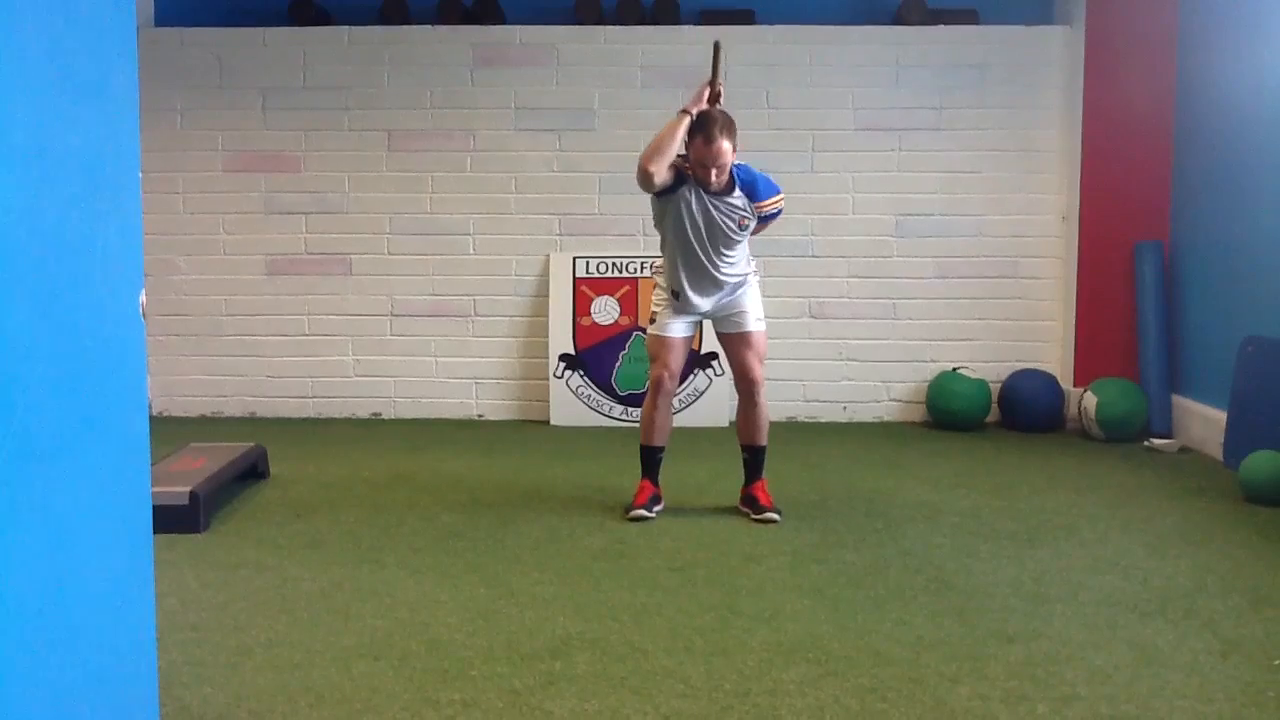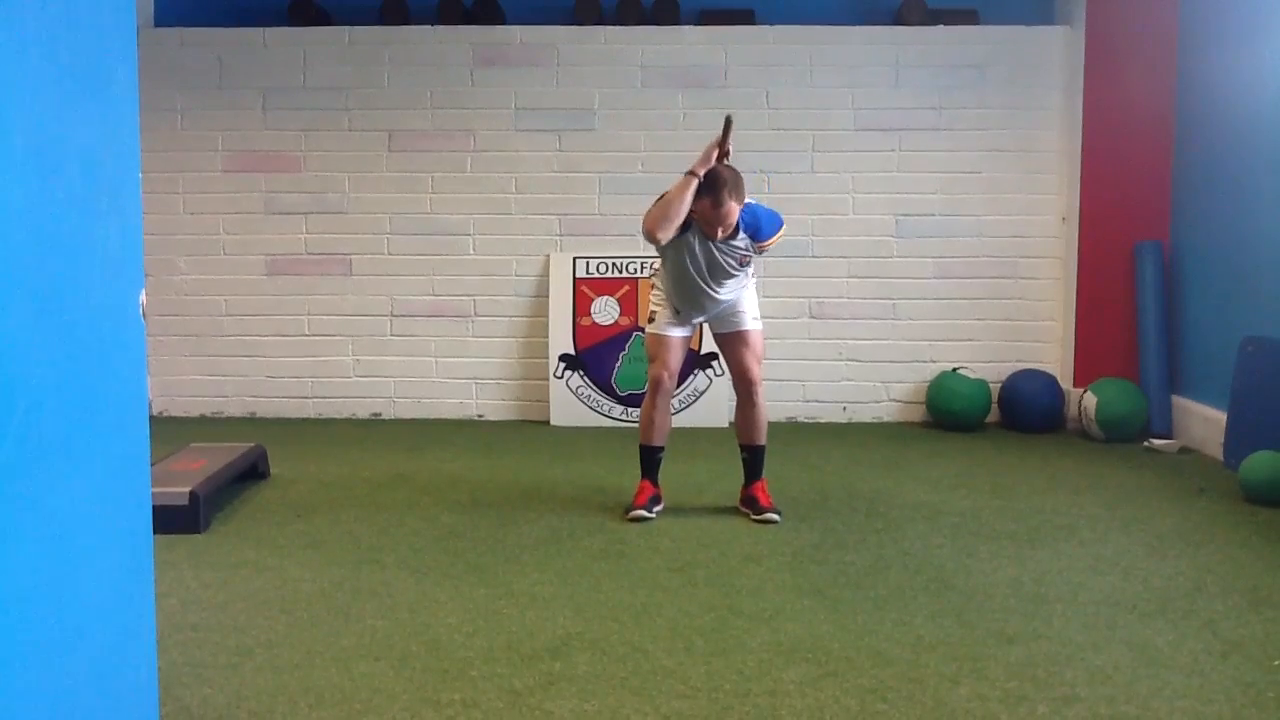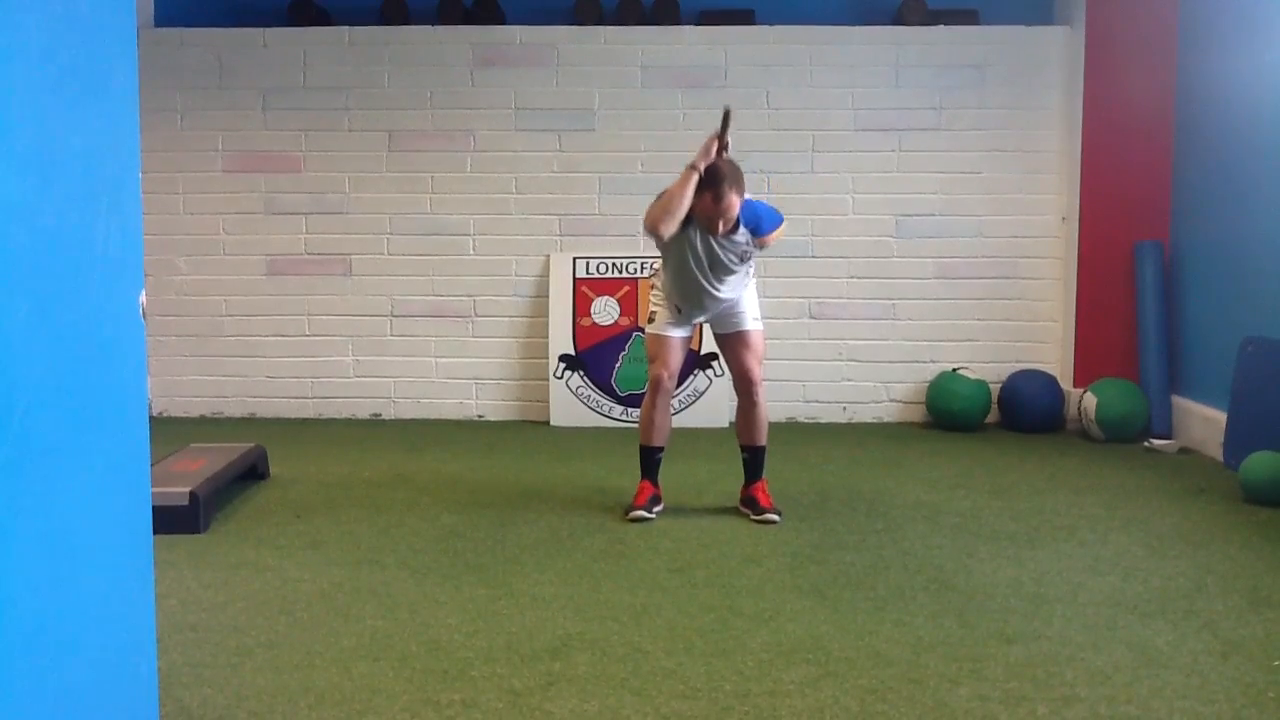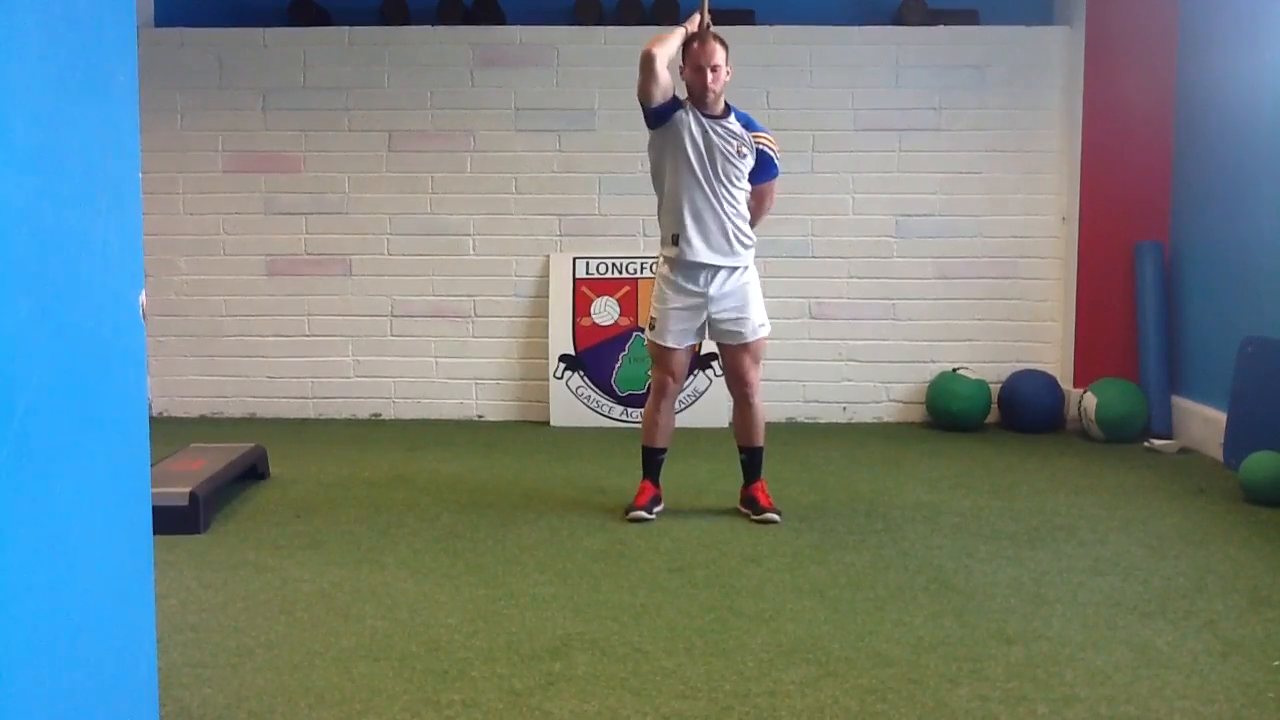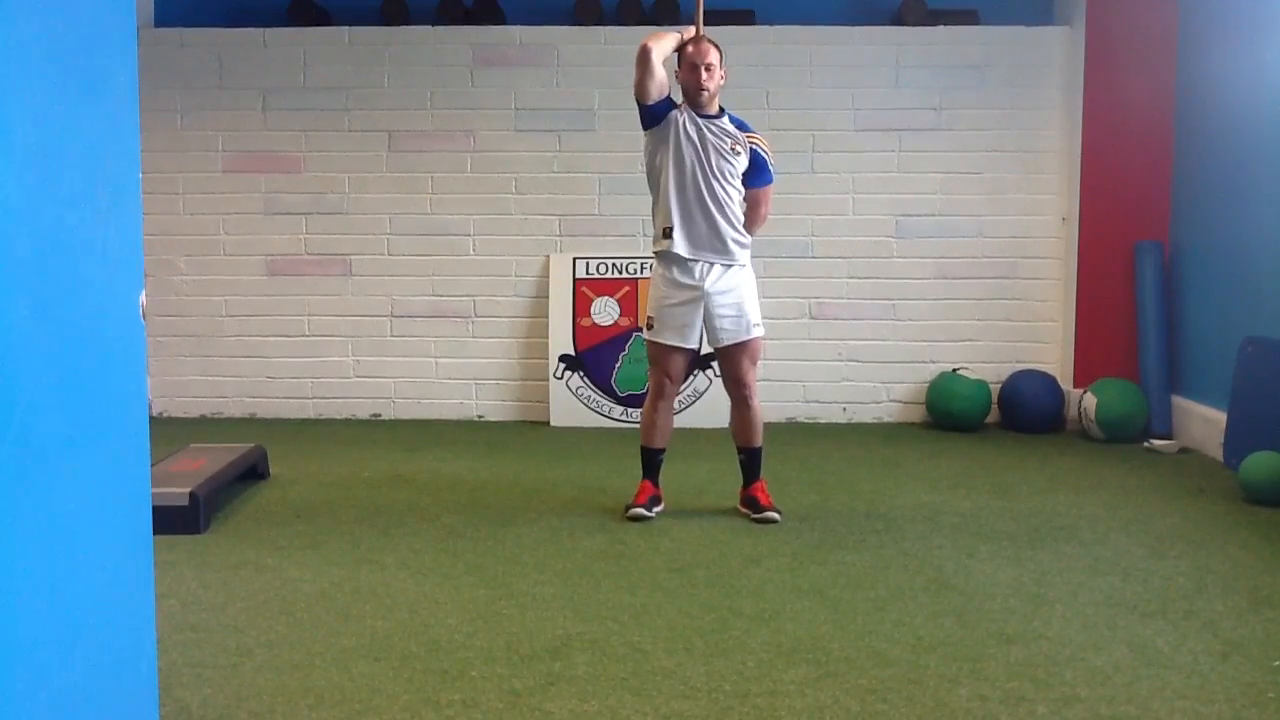
dt=0.5s
person 1, frame 1
left shoulder: (757, 188)
right shoulder: (672, 178)
right elbow: (647, 169)
right wrist: (689, 111)
left hip: (735, 288)
right hip: (677, 290)
left knee: (752, 381)
right knee: (662, 381)
left ankle: (754, 486)
right ankle: (649, 485)
person 1, frame 2
left shoulder: (760, 223)
right shoulder: (676, 210)
right elbow: (654, 233)
right wrist: (696, 172)
left hip: (733, 297)
right hip: (675, 297)
left knee: (750, 382)
right knee: (660, 381)
left ankle: (754, 487)
right ankle: (648, 486)
person 1, frame 3
left shoulder: (760, 219)
right shoulder: (676, 206)
right elbow: (657, 228)
right wrist: (697, 165)
left hip: (733, 298)
right hip: (675, 298)
left knee: (751, 383)
right knee: (661, 382)
left ankle: (754, 487)
right ankle: (648, 487)
person 1, frame 4
left shoulder: (752, 134)
right shoulder: (668, 118)
left elbow: (765, 197)
right elbow: (651, 59)
right wrist: (686, 29)
left hip: (737, 275)
right hip: (679, 274)
left knee: (746, 385)
right knee: (665, 384)
left ankle: (753, 488)
right ankle: (650, 487)
person 1, frame 5
left shoulder: (746, 138)
right shoulder: (663, 119)
left elbow: (759, 207)
right elbow: (647, 54)
right wrist: (682, 35)
left hip: (733, 274)
right hip: (675, 274)
left knee: (743, 386)
right knee: (663, 385)
left ankle: (753, 487)
right ankle: (649, 486)
